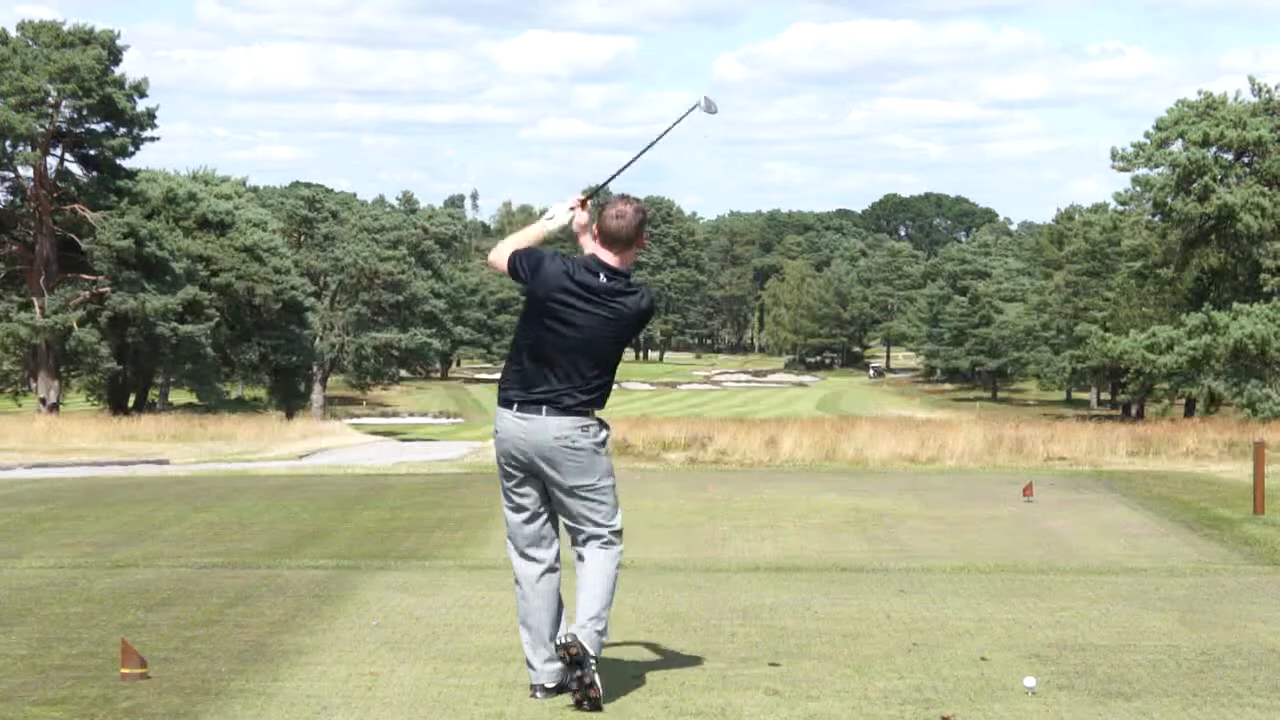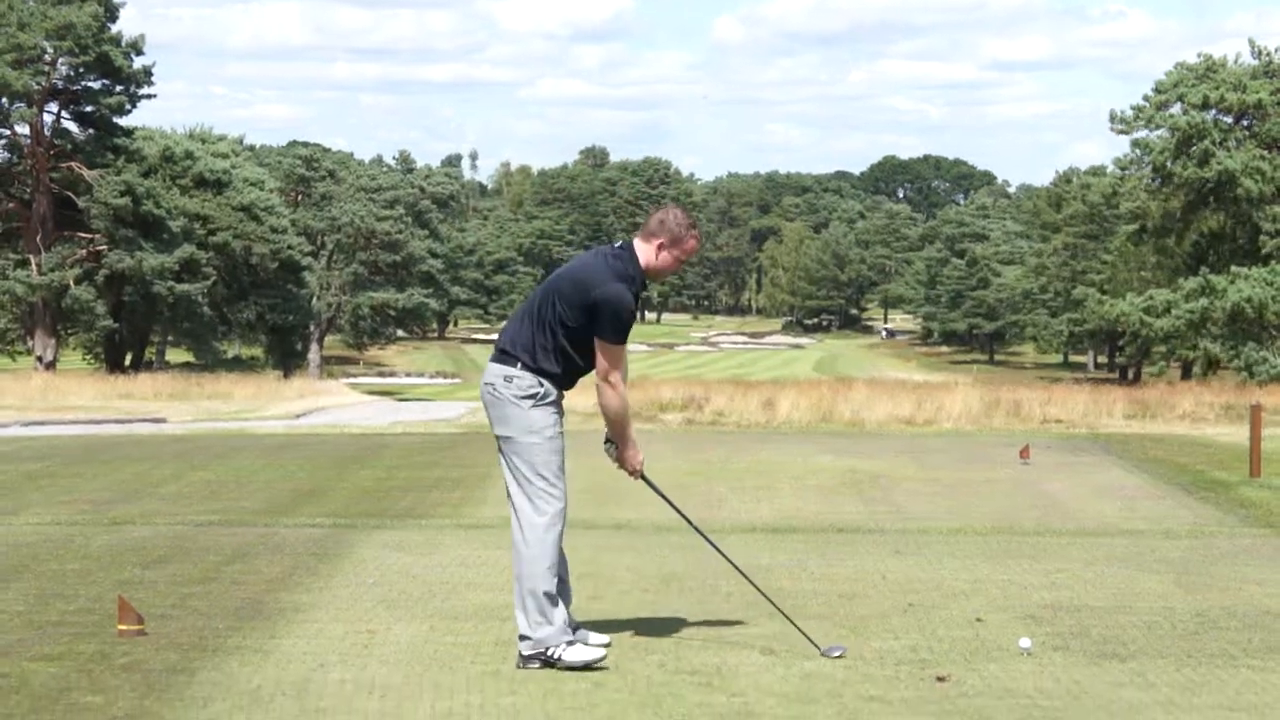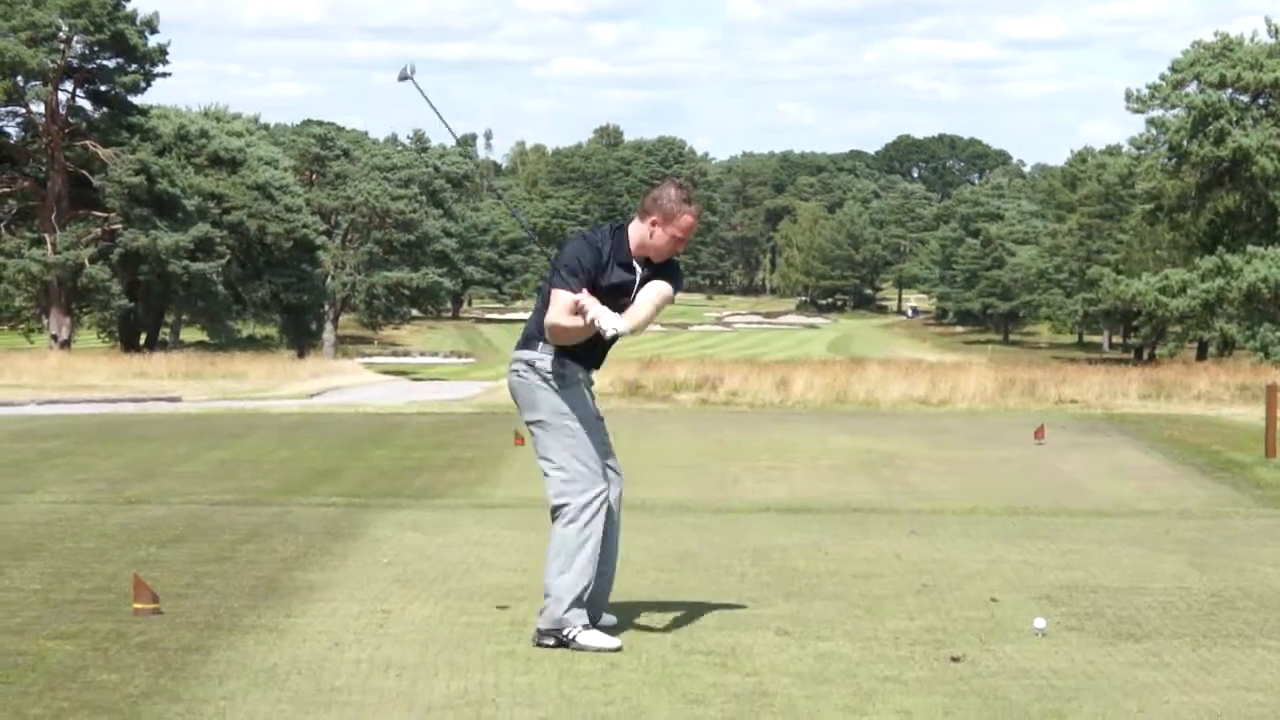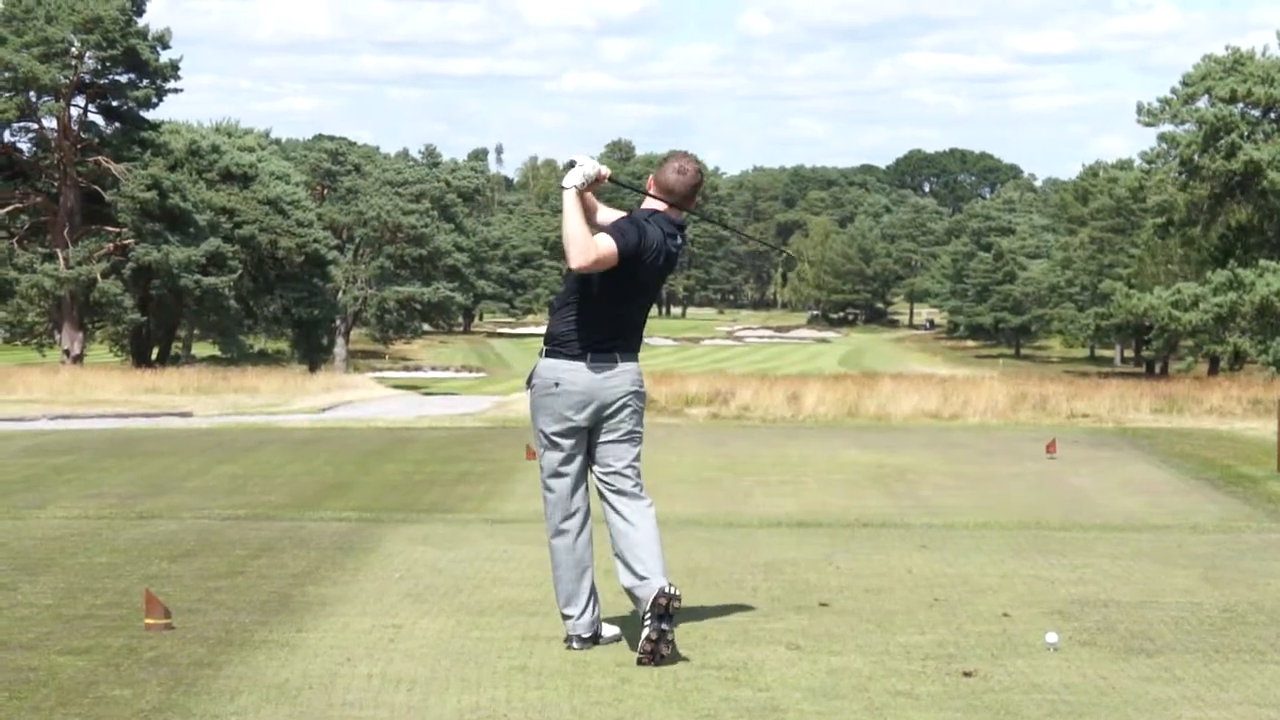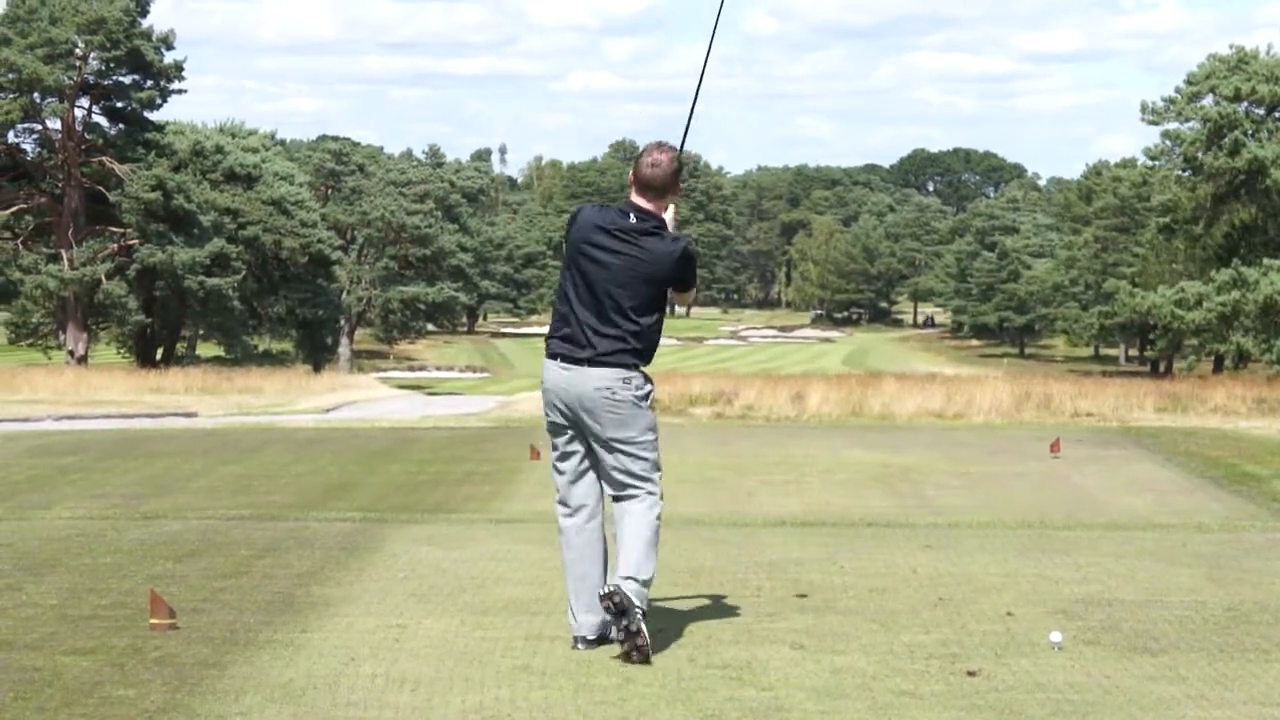
dt=1s
person 1, frame 1
left shoulder: (551, 271)
right shoulder: (639, 303)
left elbow: (499, 254)
left wrist: (556, 221)
right wrist: (583, 236)
left hip: (514, 423)
right hip: (572, 431)
left knee: (531, 553)
right knee: (600, 541)
left ankle: (545, 671)
right ankle: (583, 637)
person 1, frame 2
left shoulder: (613, 262)
right shoulder: (616, 290)
left elbow: (611, 366)
right elbow: (609, 380)
left wrist: (619, 433)
right wrist: (626, 444)
left hip: (527, 383)
right hip: (521, 386)
left knee: (546, 508)
right knee: (541, 510)
left ankle: (554, 621)
right ankle: (541, 640)
person 1, frame 3
left shoulder: (665, 272)
right shoulder: (586, 248)
left elbow: (647, 306)
right elbow: (555, 327)
left wrist: (617, 322)
right wrist: (593, 320)
left hip: (572, 376)
right hip: (546, 371)
left knee: (604, 487)
right knee: (584, 490)
left ankle: (582, 606)
right ankle: (561, 619)
person 1, frame 4
left shoulder: (636, 230)
right shoulder: (666, 237)
left elbow: (580, 257)
right elbow: (598, 214)
left wrist: (573, 187)
right wrist: (582, 188)
left hip: (564, 375)
right hip: (620, 377)
left knee: (565, 505)
right knee: (626, 492)
left ankle: (580, 624)
right ankle: (655, 593)
person 1, frame 5
left shoulder: (585, 220)
right shoulder: (676, 251)
right elbow: (684, 295)
left hip: (560, 375)
right hip: (616, 383)
left knee: (577, 503)
right knee: (638, 493)
left ankle: (588, 623)
right ankle: (629, 588)
